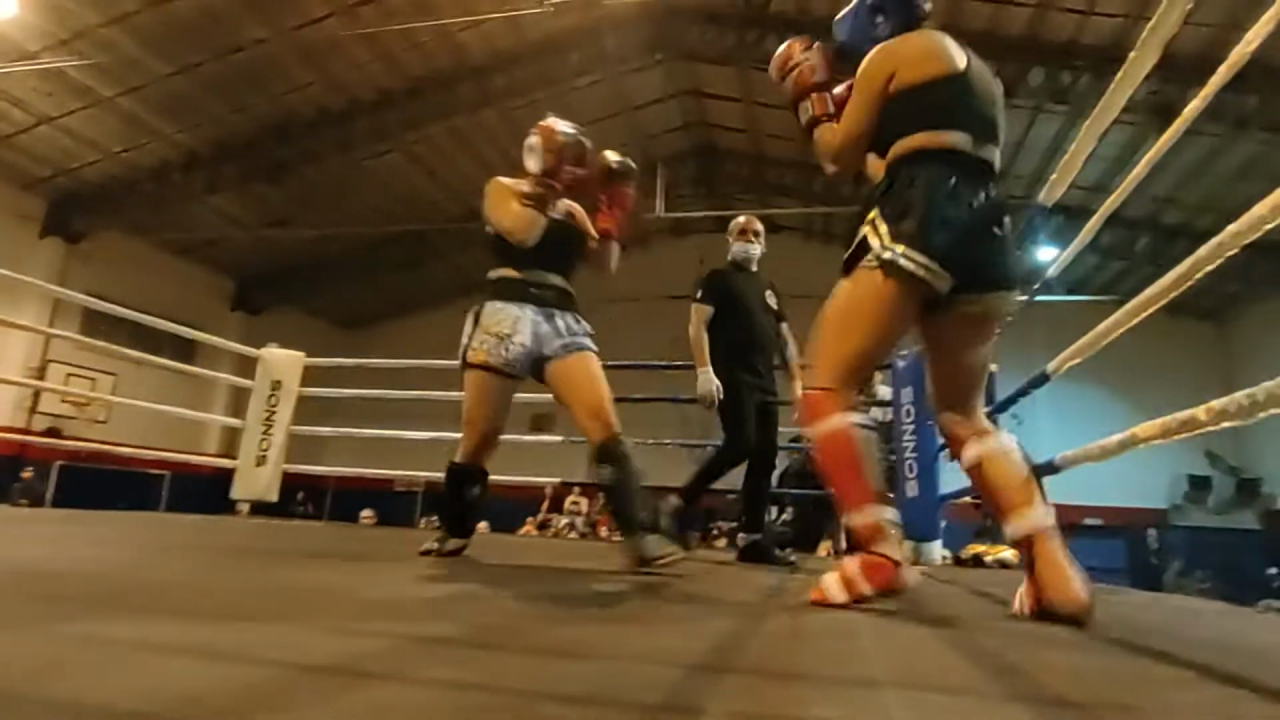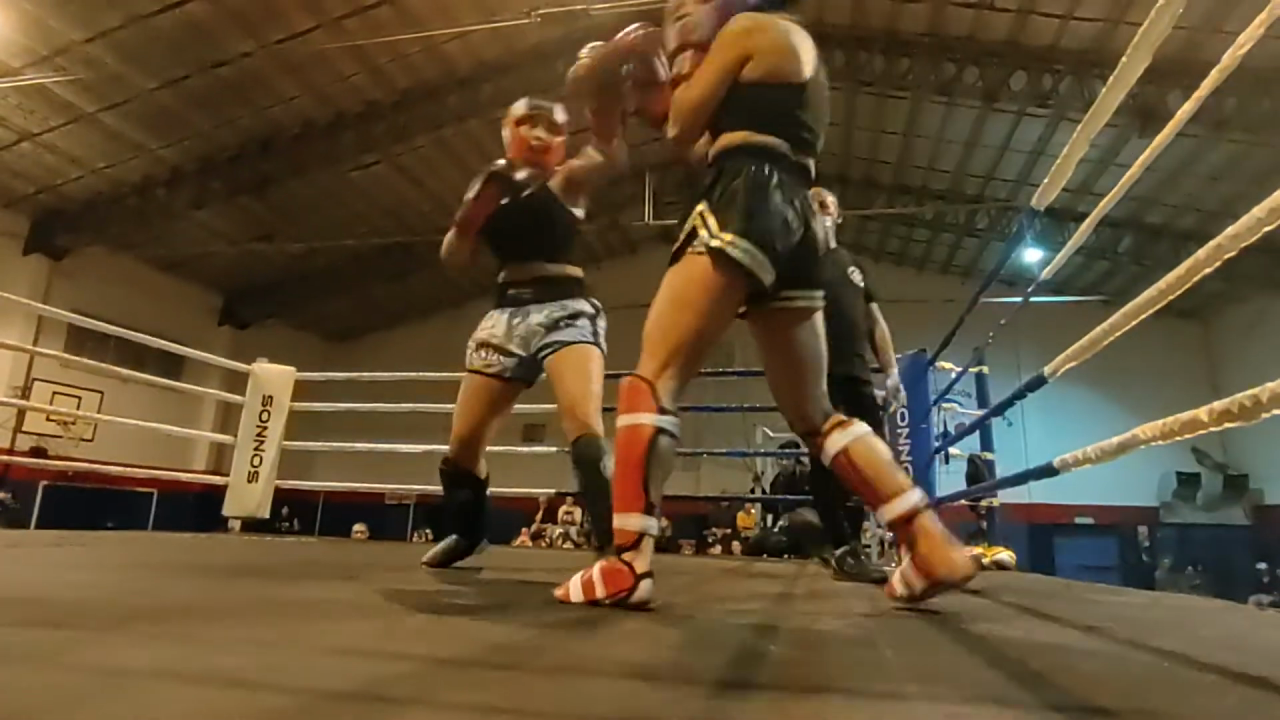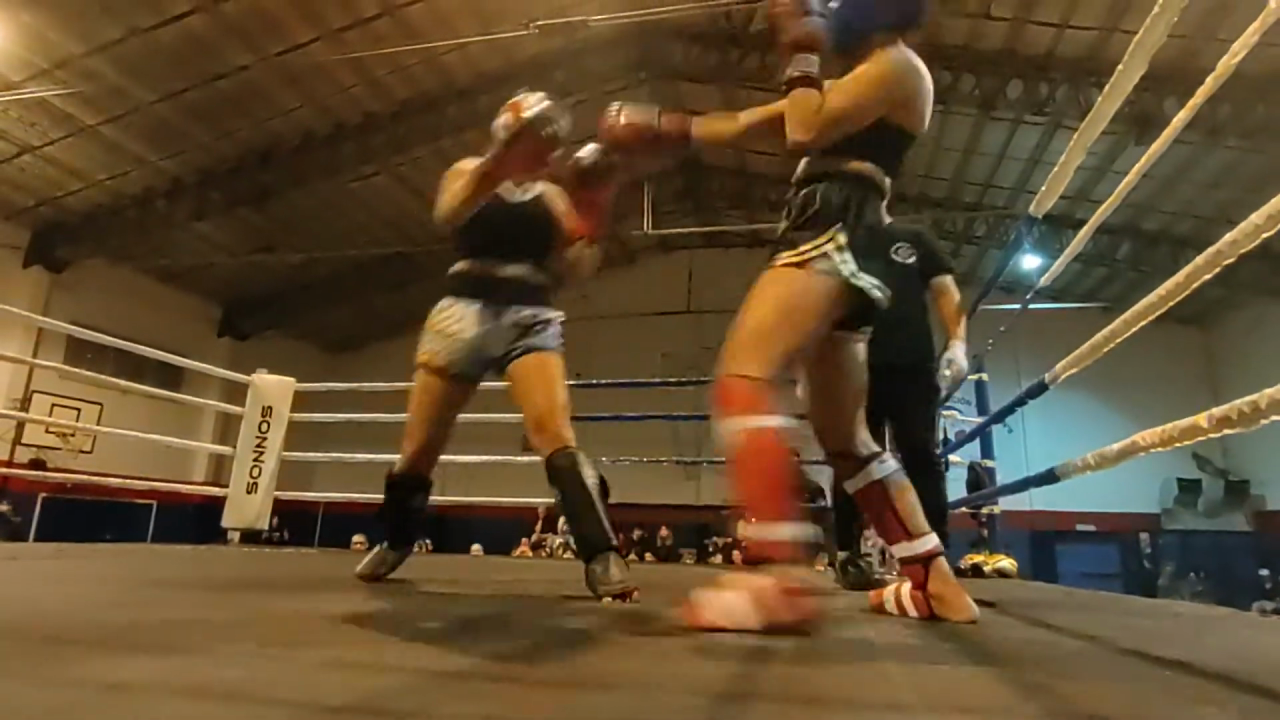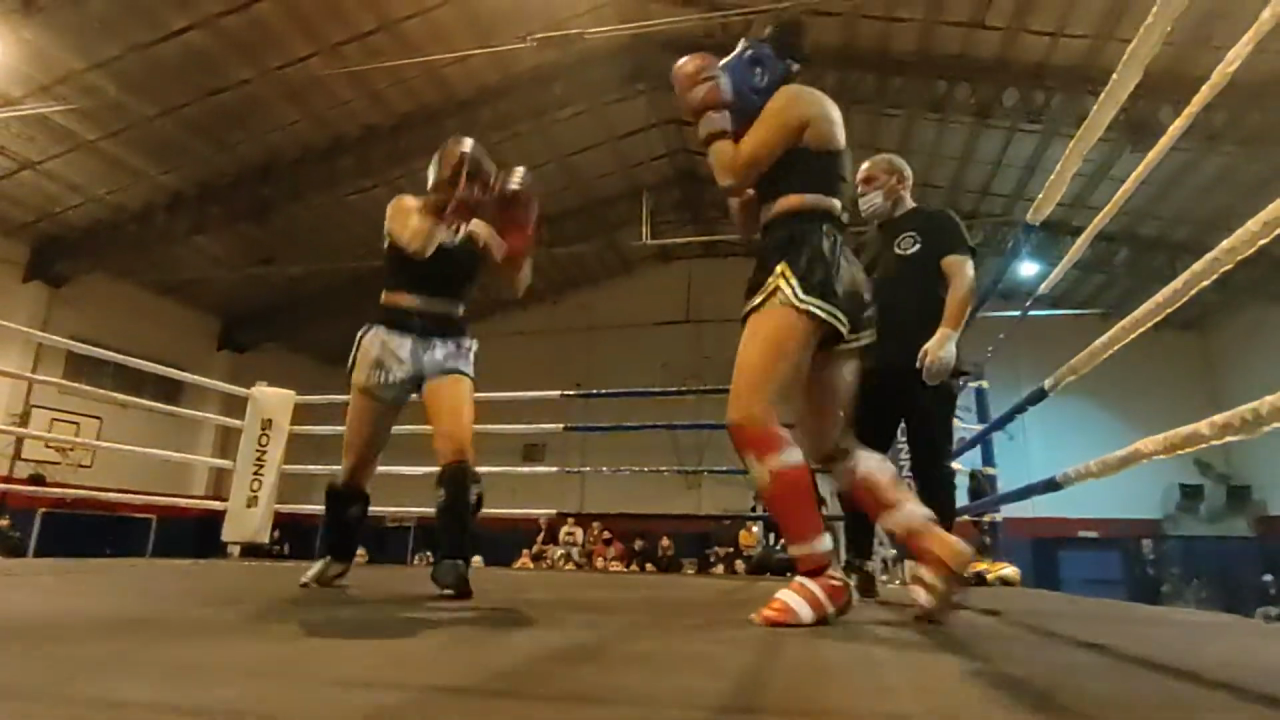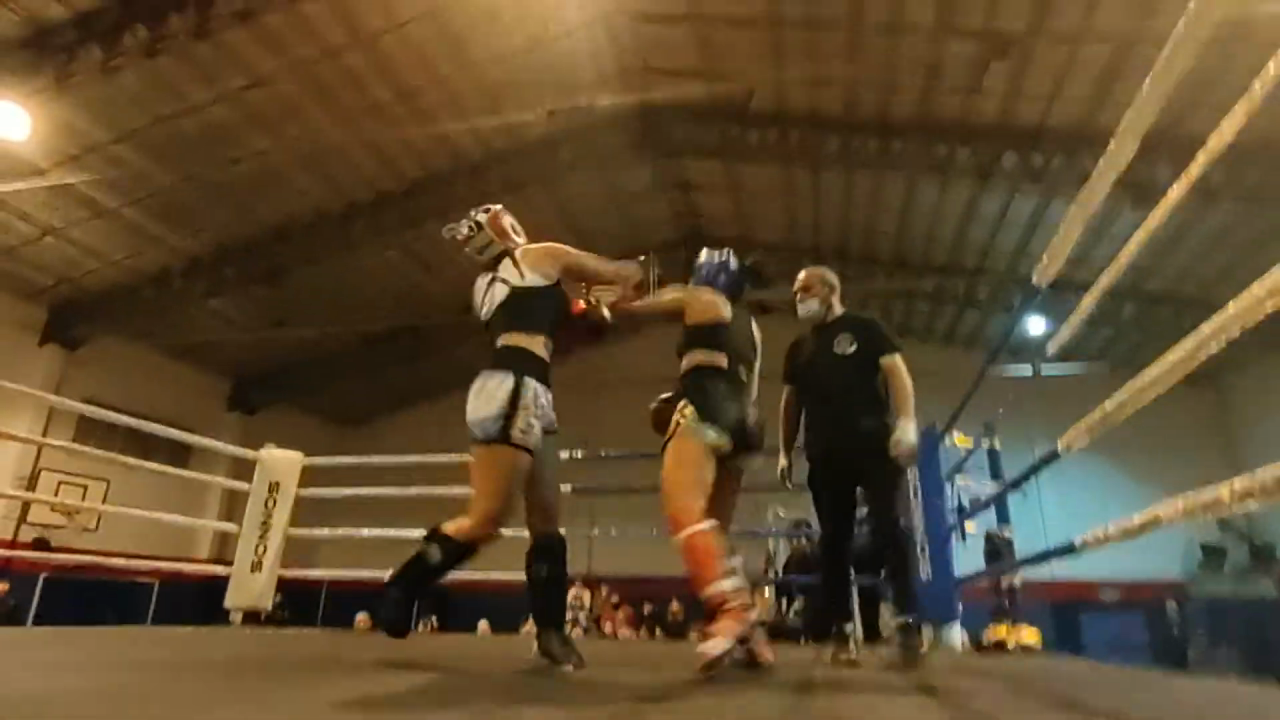
dt=0.7s
person 1, frame 1
left shoulder: (892, 53)
right shoulder: (979, 74)
left elbow: (838, 153)
left wrist: (811, 96)
left hip: (919, 220)
right hip: (984, 231)
left knee: (825, 386)
right knee: (963, 417)
left ankle: (879, 551)
right ankle: (1051, 569)
person 1, frame 2
right shoulder: (799, 52)
left elbow: (684, 123)
left hip: (743, 210)
right hip: (796, 226)
left knee: (651, 379)
right knee: (814, 413)
left ankle: (628, 563)
right ankle: (932, 549)
person 1, frame 3
left shoulder: (898, 66)
right shoulder: (860, 82)
left elbow: (808, 131)
right elbow: (741, 126)
left wrist: (802, 52)
right wrist: (667, 129)
left hip: (835, 235)
right hip: (835, 242)
left knee: (743, 381)
right knee: (848, 437)
left ankle: (783, 582)
right ankle: (935, 583)
person 1, frame 4
left shoulder: (792, 97)
right shoulder: (817, 115)
left elbow: (732, 173)
right elbow: (753, 212)
left wrist: (711, 115)
left hip: (799, 268)
right hip: (829, 273)
left knee: (748, 416)
right knee: (831, 438)
left ankle: (820, 575)
right ankle: (935, 546)
person 1, frame 5
left shoulder: (702, 300)
right shoulder: (749, 327)
left elbow: (635, 305)
left hip: (702, 406)
right hip: (737, 417)
left knee: (684, 511)
right knee: (713, 527)
left ankle: (729, 609)
right ankle: (749, 637)
person 2, frame 1
left shoulder: (572, 211)
right shoulder: (501, 190)
left elbow: (605, 263)
right elbow: (523, 234)
left wrist: (616, 199)
right wrist: (551, 183)
left hip: (562, 321)
right hip: (506, 316)
left knee: (603, 422)
right knee: (478, 437)
left ankle: (640, 534)
right ankle: (456, 527)
person 2, frame 2
left shoulder: (567, 178)
right shoulder: (492, 186)
left elbow: (613, 156)
right elbow: (453, 257)
left wrist: (599, 85)
right wrist: (478, 204)
left hip: (567, 313)
right hip: (507, 319)
left knee: (583, 423)
right knee: (463, 442)
left ankle: (613, 542)
right ankle: (466, 532)
person 2, frame 3
left shoulder: (554, 197)
right shoulder: (469, 172)
left elbow: (579, 265)
right elbow: (449, 215)
left wrist: (593, 202)
right wrist: (501, 156)
left hip: (530, 318)
right hip: (465, 313)
left knee: (554, 433)
right knee: (419, 447)
left ankle: (600, 559)
right ankle: (397, 540)
person 2, frame 4
left shoulder: (480, 232)
right shoulder: (407, 208)
left elbow: (516, 283)
right elbow: (418, 247)
left wrist: (520, 223)
right wrist: (445, 195)
left hip: (448, 346)
right hip: (392, 341)
left knee: (457, 450)
right knee: (356, 464)
left ankle: (450, 563)
right ankle: (336, 555)
person 2, frame 5
left shoulder: (484, 284)
right shoulder: (543, 256)
right elbow: (621, 274)
left wrist: (577, 312)
right wrist: (632, 272)
left hip: (517, 394)
right hip: (515, 391)
left knee: (546, 519)
right knee: (484, 521)
left ankle: (551, 631)
right ankle: (401, 590)
person 3, frame 1
left shoulder: (768, 288)
right shoulder: (717, 278)
left elbow: (784, 337)
right elbow: (697, 325)
left wrist: (797, 380)
right wrist: (705, 371)
left hip: (764, 384)
right hip: (730, 380)
left knee: (765, 457)
right knee: (742, 444)
left ankle: (753, 537)
right ankle: (683, 505)
person 3, frame 2
left shoulder: (851, 264)
left elbow: (874, 320)
left wrist: (891, 370)
left hip: (857, 373)
right knee: (830, 461)
right ankle: (844, 550)
person 3, frame 3
left shoulder: (913, 238)
left elbow: (945, 291)
left wrist: (957, 342)
left hip: (914, 366)
left knee: (922, 459)
right ankle: (848, 556)
person 3, frame 4
left shoulder: (935, 225)
right shoulder: (867, 249)
left elbow: (962, 277)
left wrist: (945, 334)
left hip: (925, 366)
right hip: (875, 370)
left knee: (931, 467)
right ankle: (860, 564)
person 3, frame 5
left shoulder: (863, 328)
right shoulder: (799, 347)
left elbow: (896, 371)
right elbow: (791, 401)
left wrist: (906, 420)
right wrist: (785, 451)
left hip: (873, 444)
right hip: (826, 452)
left knee: (890, 525)
right knee: (834, 540)
left ankle: (906, 621)
right ankle: (840, 631)
